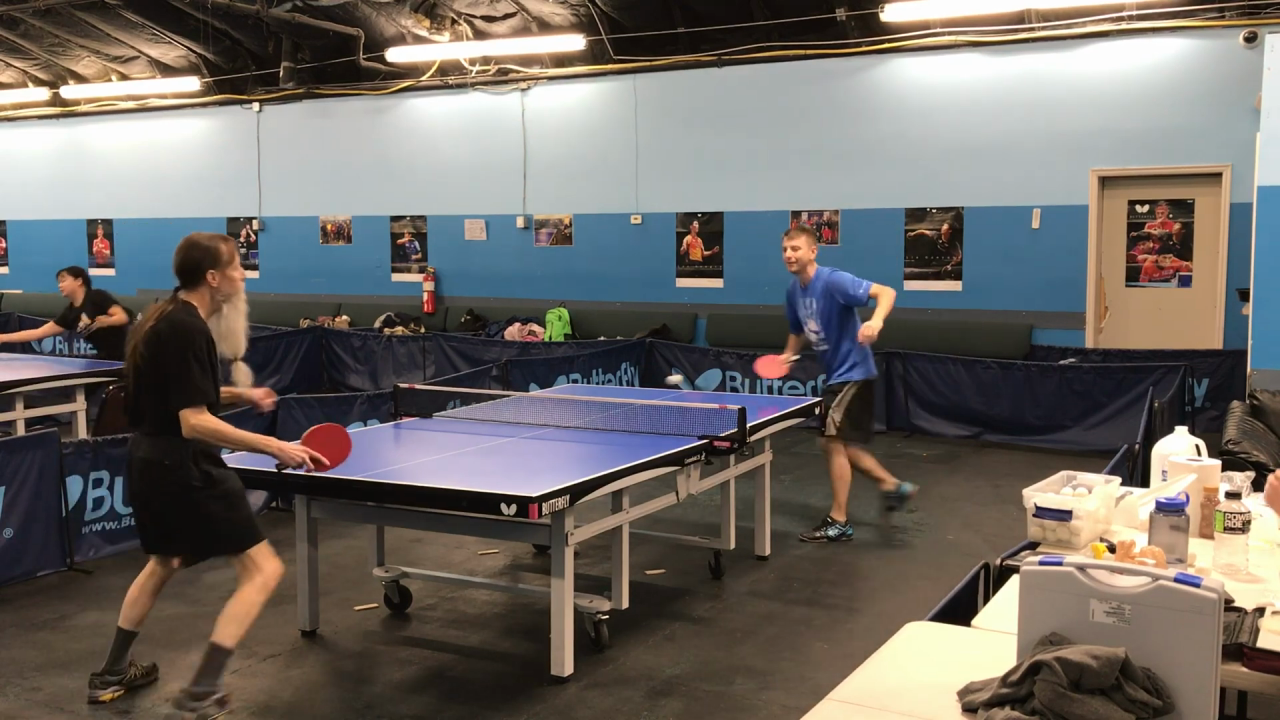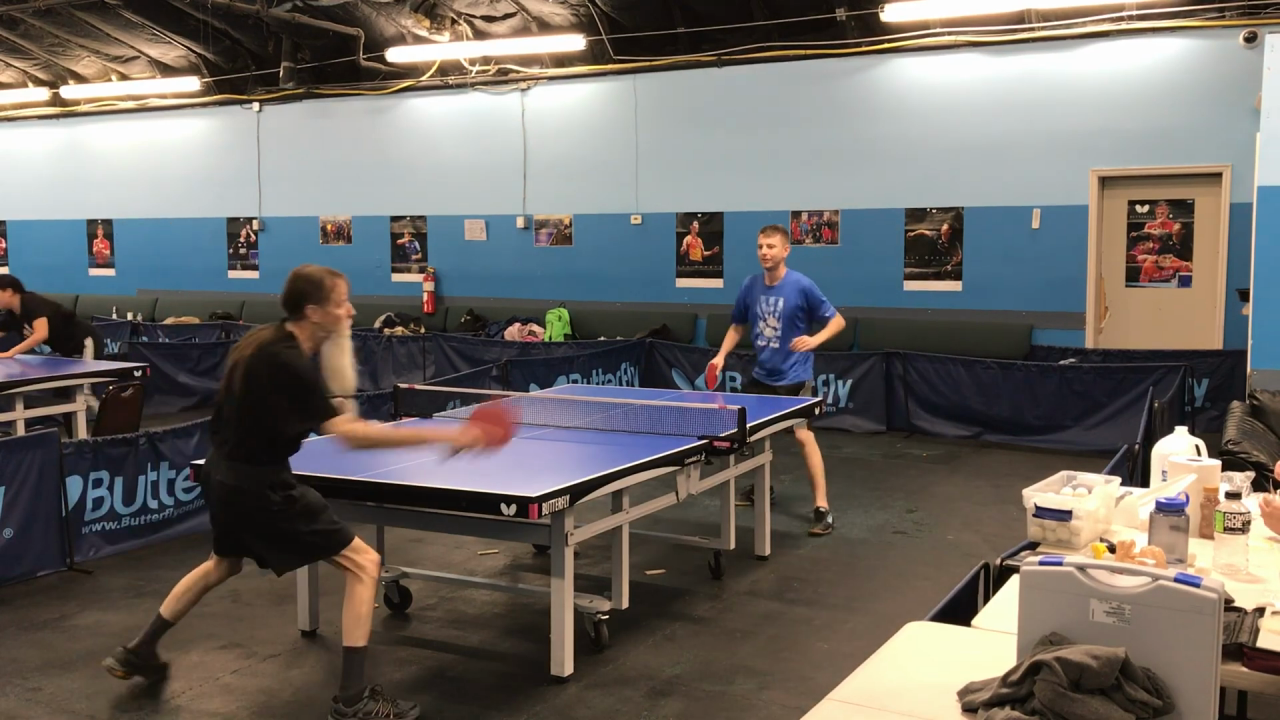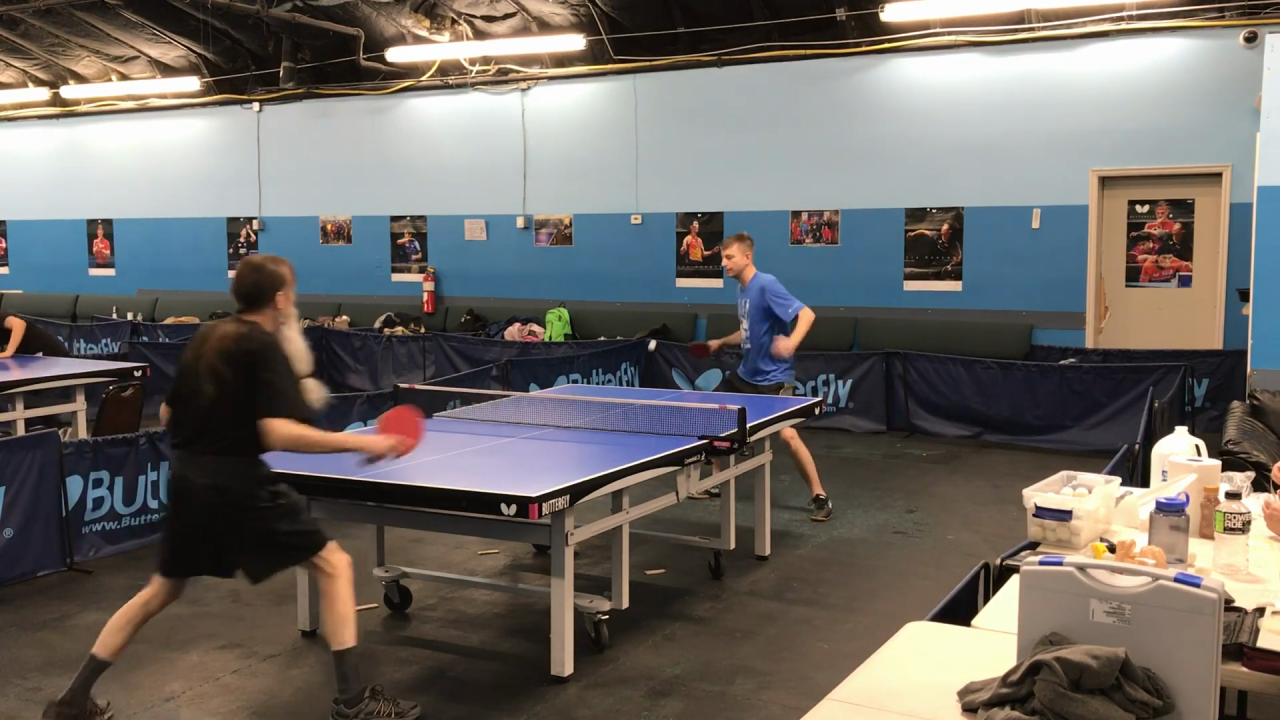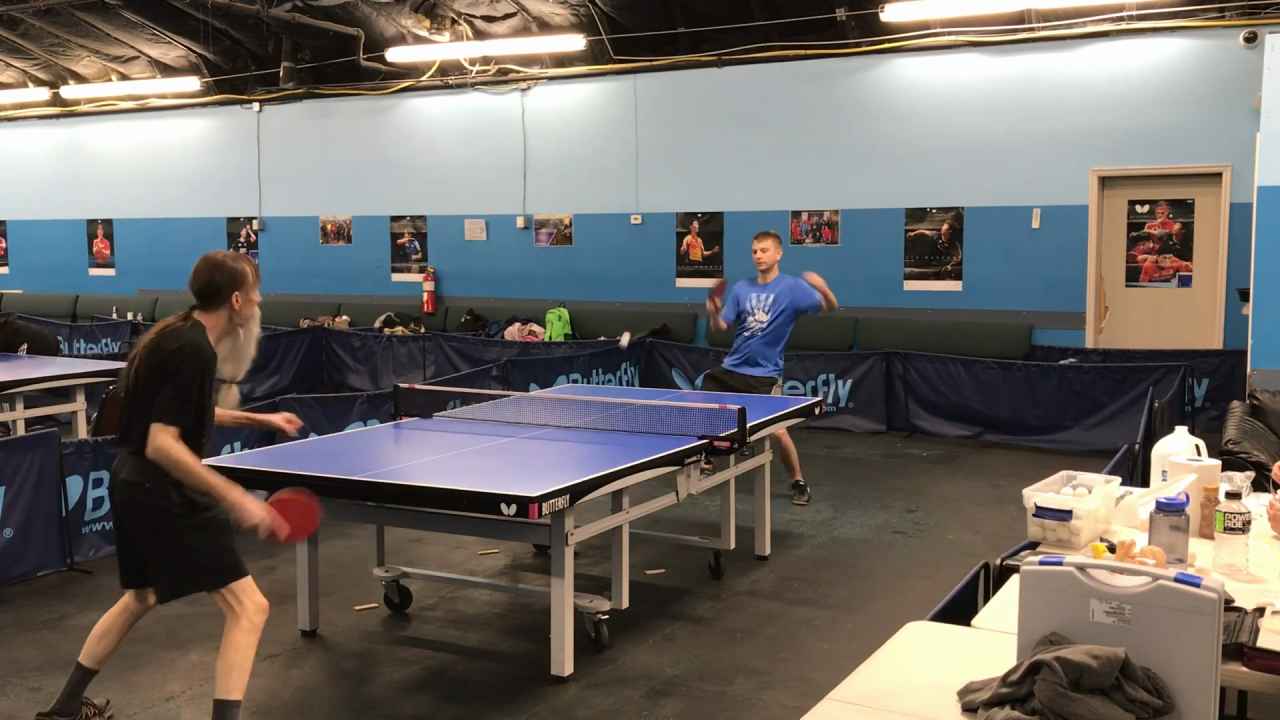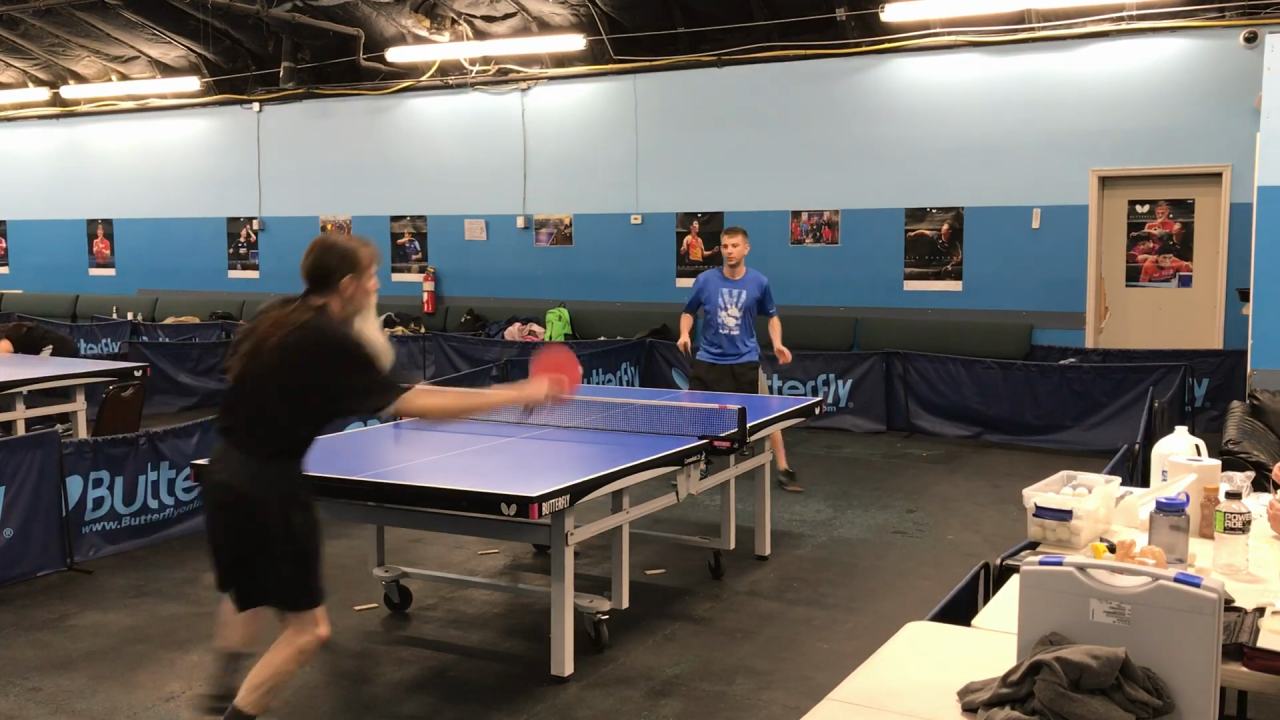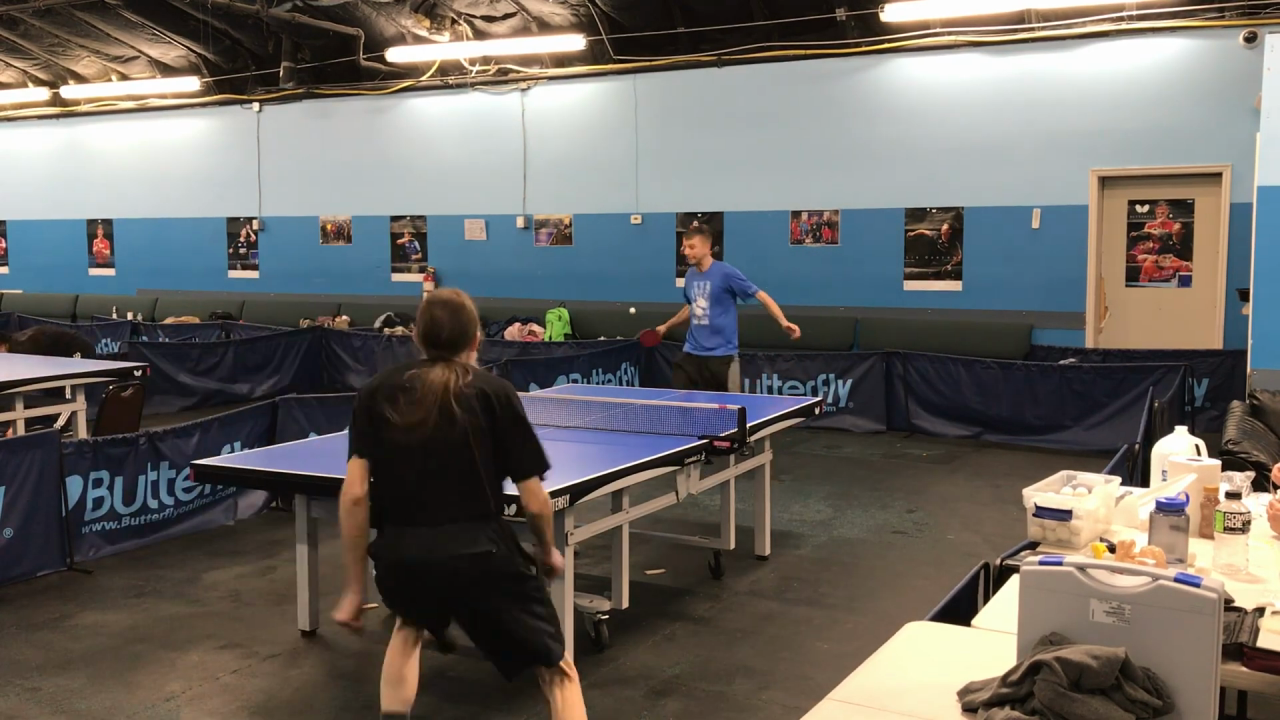
dt=0.4s
person 1, frame 1
left shoulder: (165, 317)
right shoulder: (188, 330)
right elbow: (195, 424)
left wrist: (238, 393)
right wrist: (275, 447)
left hip: (149, 457)
right hip: (181, 464)
left knee: (164, 562)
right knee: (263, 569)
left ankle: (111, 673)
person 1, frame 2
left shoulder: (268, 342)
right shoulder: (286, 363)
right elbow: (350, 432)
left wrist: (327, 406)
right wrist: (439, 435)
left hip: (224, 474)
right hip: (258, 485)
left knee: (223, 562)
right knee: (363, 565)
left ankle: (138, 652)
person 1, frame 3
left shoulder: (206, 339)
right shoulder: (264, 350)
left elbow: (168, 415)
right elbow: (280, 433)
right wrist: (364, 442)
left hip: (187, 479)
right hip: (237, 483)
left knee: (162, 589)
right knee: (334, 566)
person 1, frame 4
left shoulder: (176, 335)
right shoulder: (193, 349)
right elbow: (162, 445)
left wrist: (261, 419)
right wrist: (239, 500)
left hip: (132, 484)
right hip: (161, 492)
left knee: (140, 597)
right knee: (247, 606)
person 1, frame 5
left shoulder: (273, 319)
right shoulder: (330, 344)
right elbow: (414, 405)
right wrist: (517, 395)
left hip: (224, 476)
right hip: (262, 489)
left knee: (246, 591)
right knee: (307, 629)
person 1, frame 6
left shoulder: (378, 393)
right shoulder: (496, 393)
left elbow: (355, 494)
right elbow: (534, 500)
left wrist: (353, 586)
right wrist: (548, 552)
left hip: (401, 557)
right hip: (480, 554)
left knee: (412, 623)
right knee: (559, 674)
person 2, frame 1
left shoulder: (833, 280)
right shoulder: (793, 292)
left elbow: (886, 292)
right elbow: (798, 331)
left wrist: (876, 321)
right wrist: (788, 356)
left hip: (853, 373)
right hip: (838, 375)
left knee: (833, 443)
right knee: (841, 445)
left ankle: (838, 521)
right ankle: (892, 486)
person 2, frame 2
left shoulder: (802, 286)
right shoulder: (750, 285)
left elbow: (837, 321)
right elbow: (738, 325)
left wrist: (815, 339)
right wrist: (721, 355)
left hip: (795, 378)
right hip: (762, 376)
left knee: (803, 435)
left ankle: (822, 509)
person 2, frame 3
left shoulder: (766, 285)
right shoulder: (742, 290)
left elbow: (807, 315)
left wrist: (792, 342)
right wrist: (721, 342)
left hip: (773, 378)
right hip: (744, 375)
left knee: (787, 435)
left ankle: (820, 496)
right ankle: (716, 482)
person 2, frame 4
left shoulder: (793, 287)
right shoulder: (742, 288)
left elbow: (831, 306)
right elbow: (720, 326)
left wrist: (822, 289)
right wrist: (714, 310)
left hip: (764, 374)
right hip: (730, 368)
left knee: (776, 430)
left ankle: (799, 482)
person 2, frame 5
left shoulder: (759, 283)
right shoulder: (706, 280)
left elbow: (771, 317)
right elbow: (688, 312)
left wrist: (777, 344)
right wrist: (684, 334)
left hip: (745, 362)
right hip: (708, 360)
left ankle: (783, 469)
person 2, frame 6
left shoulder: (726, 274)
right shoulder: (690, 276)
left elbow: (760, 296)
left wrist: (784, 322)
right wrist: (666, 326)
left hip: (721, 354)
right hip: (692, 353)
